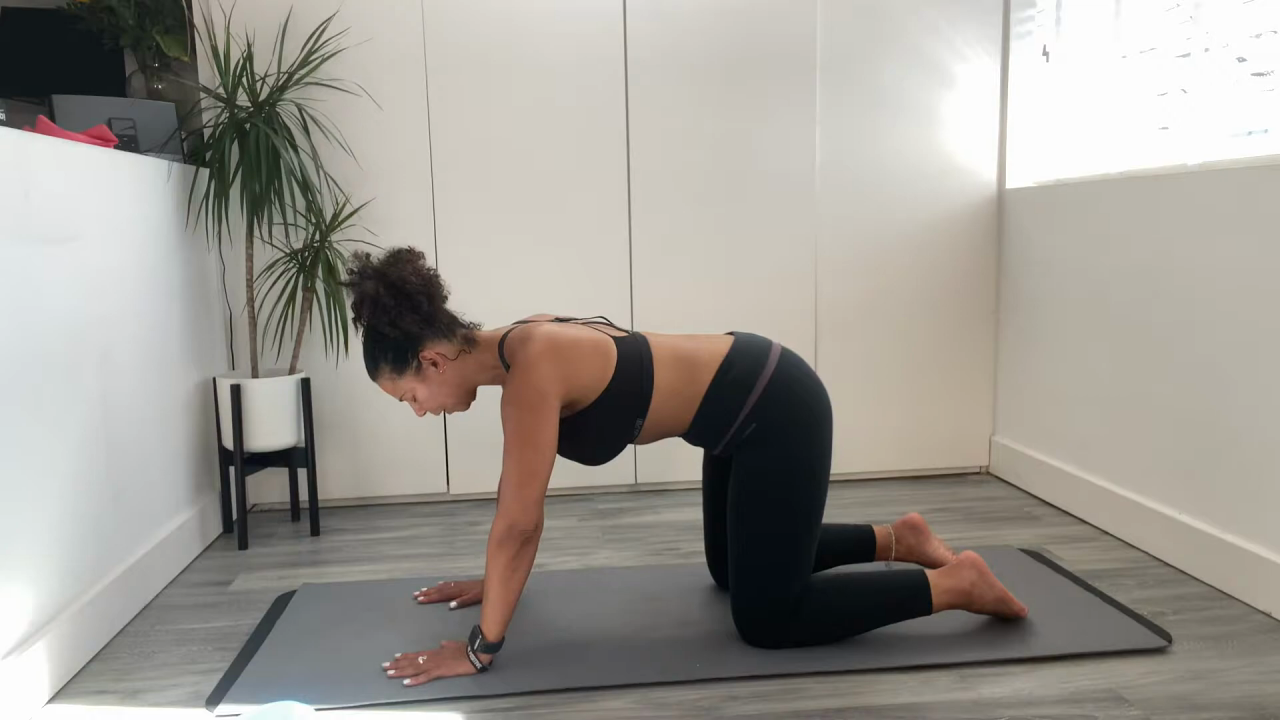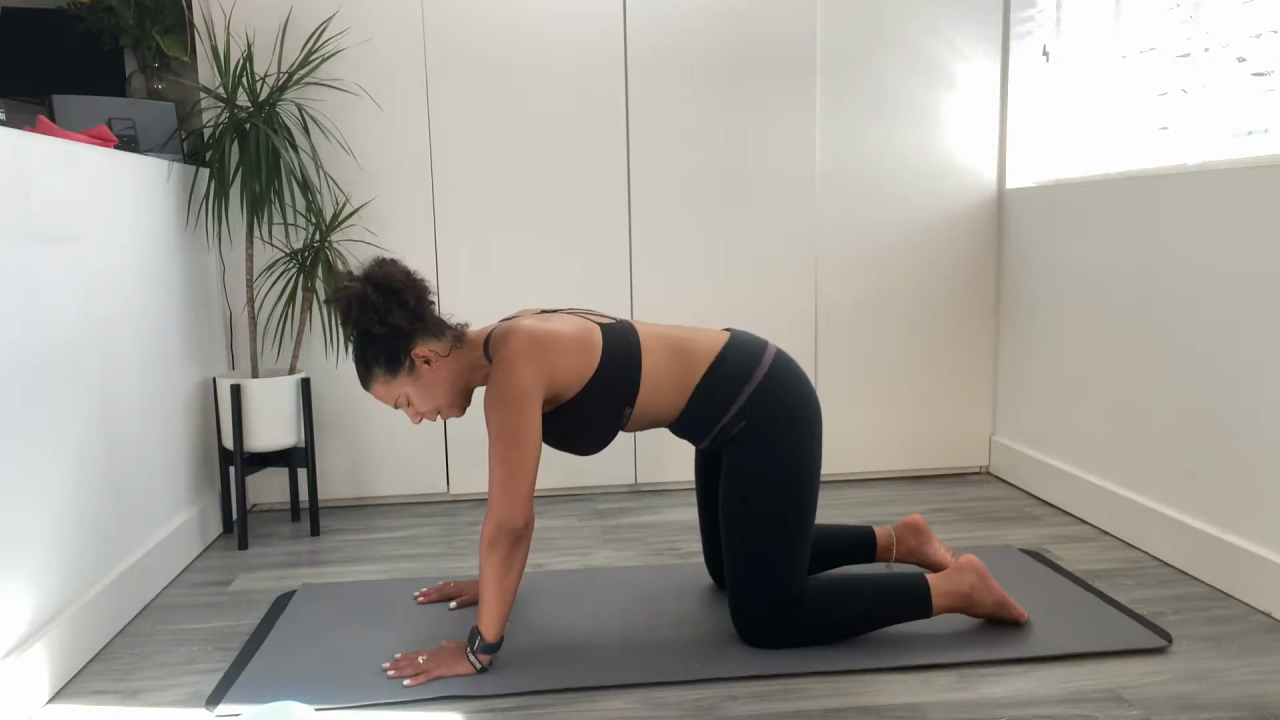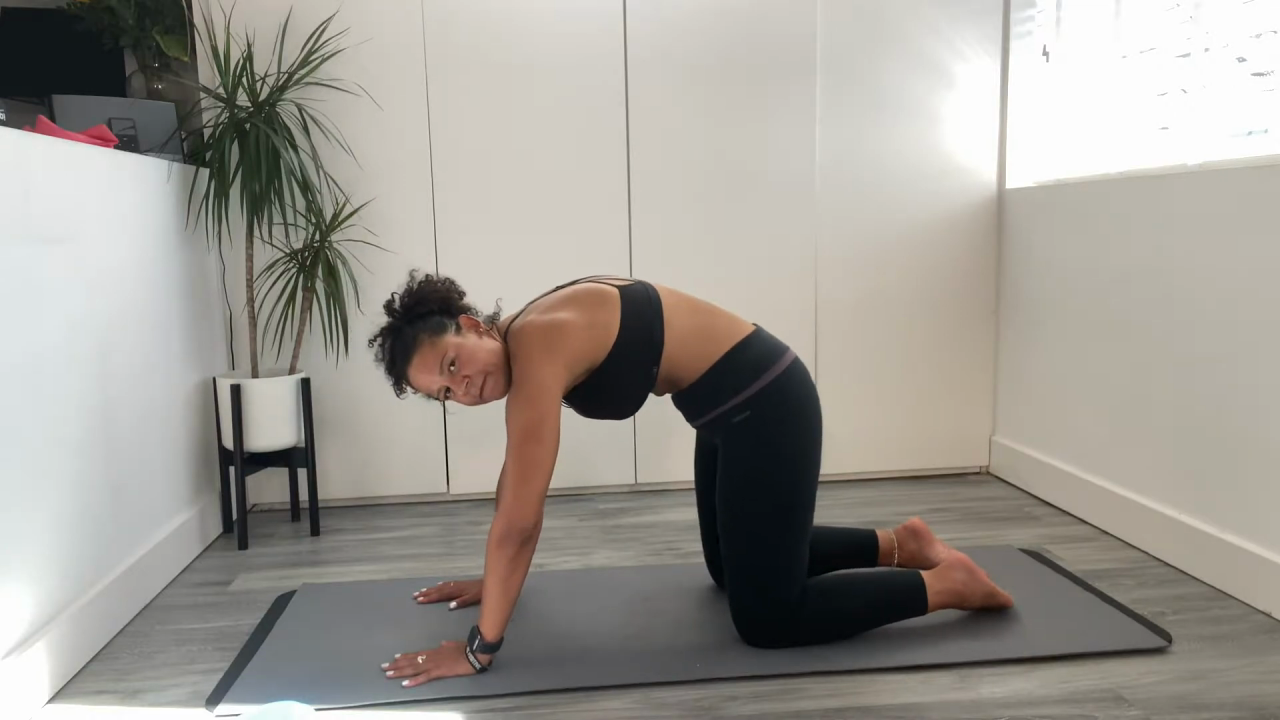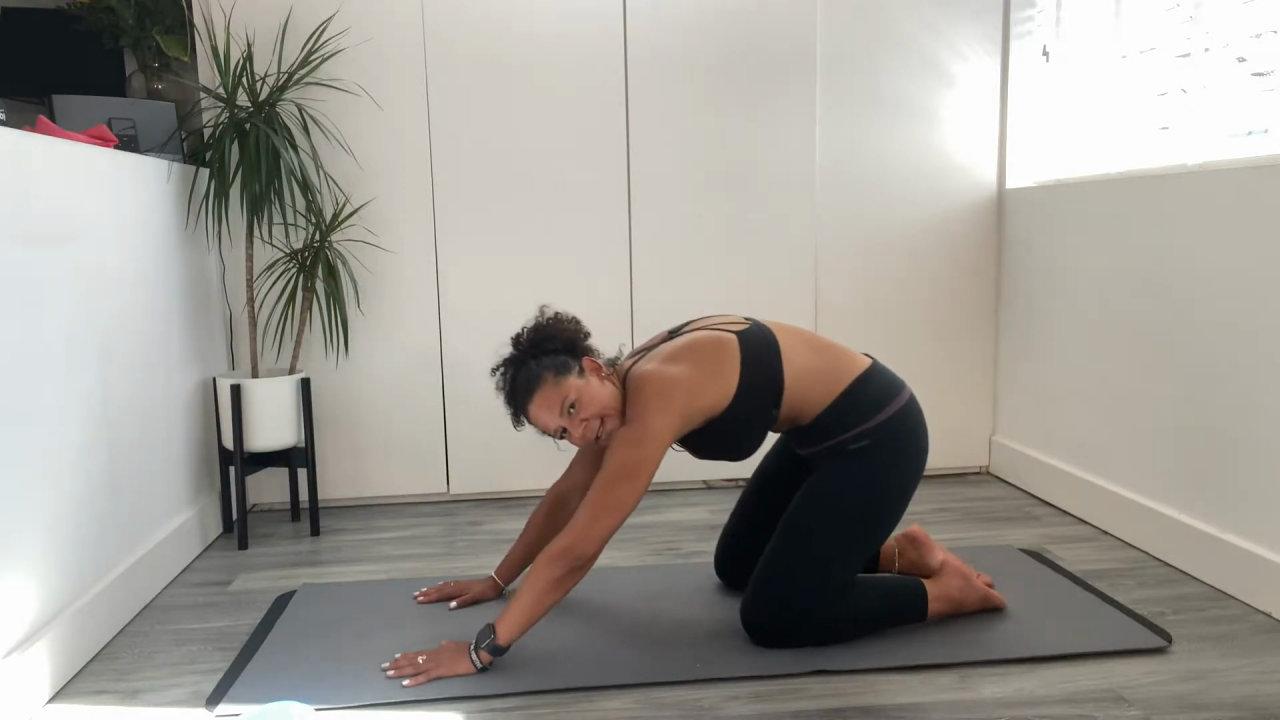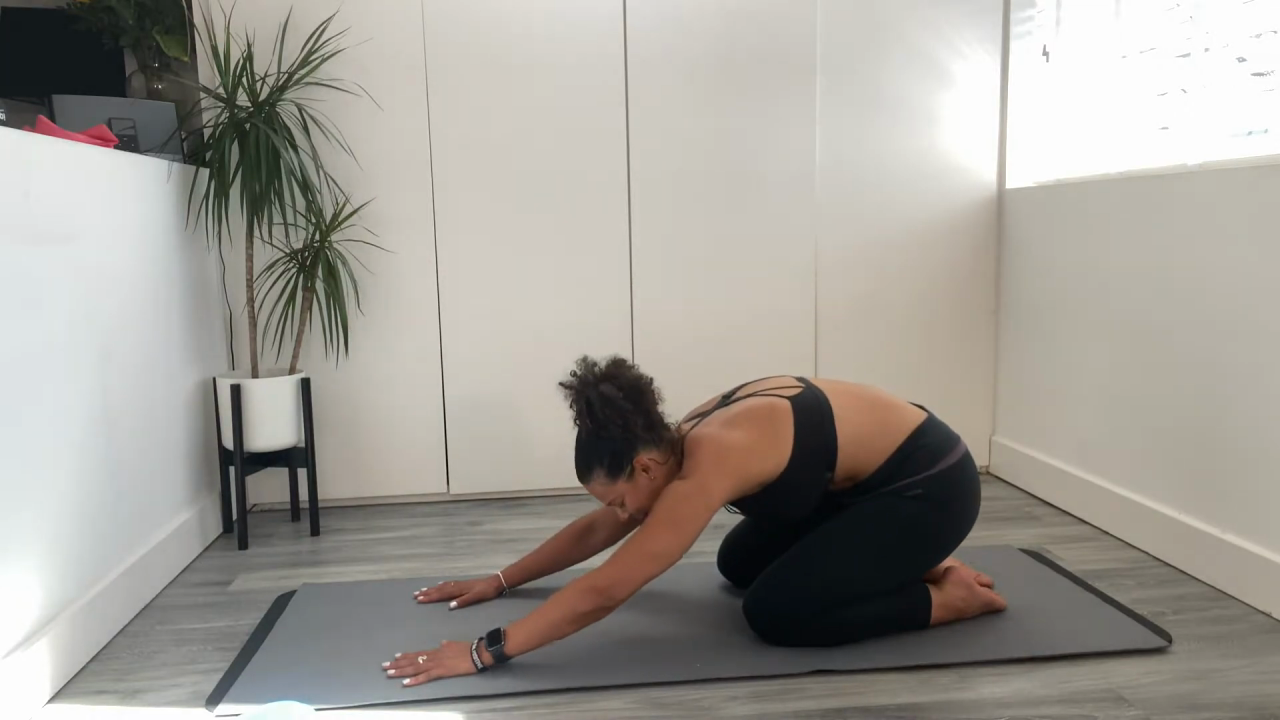
dt=1s
person 1, frame 1
left shoulder: (531, 369)
right shoulder: (520, 345)
left elbow: (520, 521)
right elbow: (514, 493)
left wrist: (479, 648)
right wrist: (492, 581)
left hip: (779, 411)
right hip: (745, 401)
left knee: (767, 618)
right knee: (730, 569)
left ankle: (954, 582)
right ankle: (895, 539)
person 1, frame 2
left shoulder: (513, 362)
right shoulder: (513, 343)
left elbow: (510, 520)
right elbow: (510, 512)
left wrist: (480, 647)
right wrist: (492, 581)
left hip: (767, 410)
right hip: (734, 403)
left knee: (766, 618)
right knee: (731, 568)
left ankle: (956, 587)
right ankle: (896, 540)
person 1, frame 3
left shoulder: (537, 347)
right shoulder: (530, 340)
left elbow: (520, 519)
right elbow: (515, 480)
left wrist: (479, 647)
right wrist: (492, 581)
left hip: (766, 404)
right hip: (734, 405)
left knee: (767, 617)
right knee: (731, 567)
left ankle: (945, 584)
right ankle: (897, 545)
person 1, frame 4
left shoulder: (656, 396)
right shoulder: (623, 384)
left elbow: (576, 549)
right elbow: (566, 496)
left wrist: (484, 648)
right wrist: (497, 581)
left hip: (878, 435)
right hip: (820, 432)
left knee: (773, 617)
right knee: (736, 568)
left ankle: (946, 590)
right ankle: (900, 551)
person 1, frame 5
left shoulder: (707, 466)
right shoulder: (682, 442)
left elbow: (604, 592)
right elbow: (595, 530)
left wrist: (484, 651)
right wrist: (501, 580)
left hip: (932, 485)
right hip: (872, 472)
left knee: (775, 612)
right knee: (740, 563)
left ankle: (946, 596)
right ankle: (906, 559)
